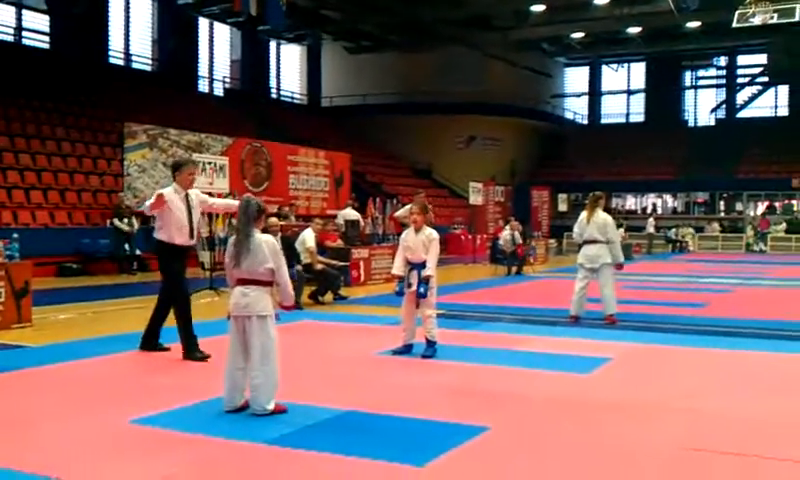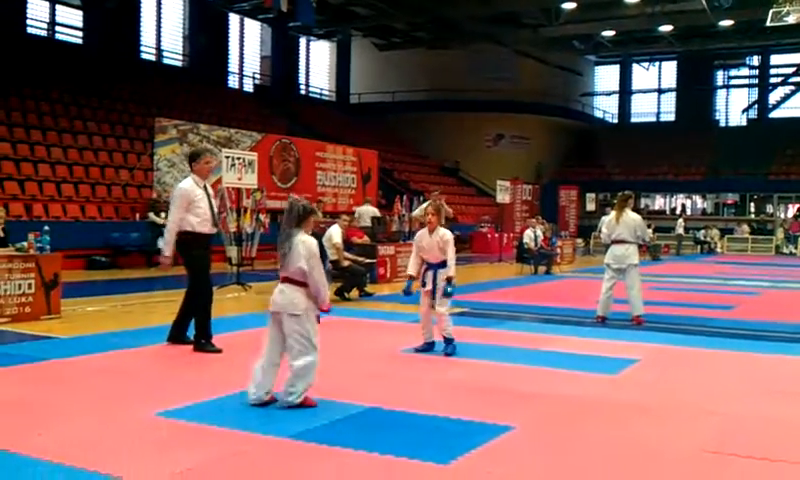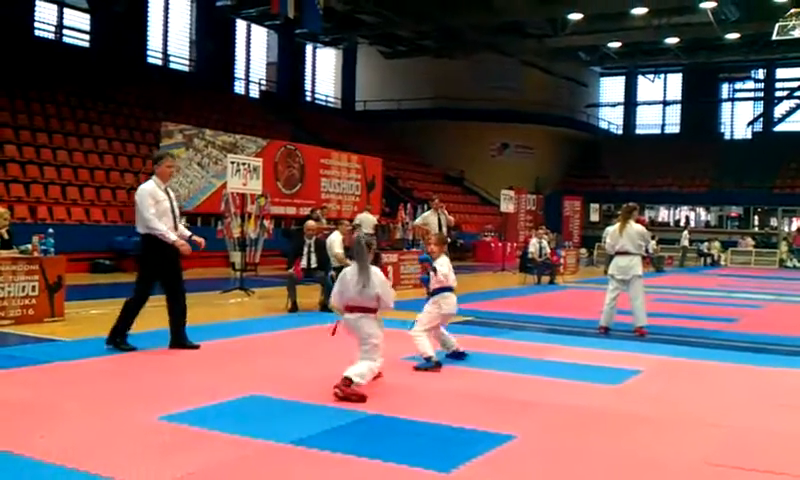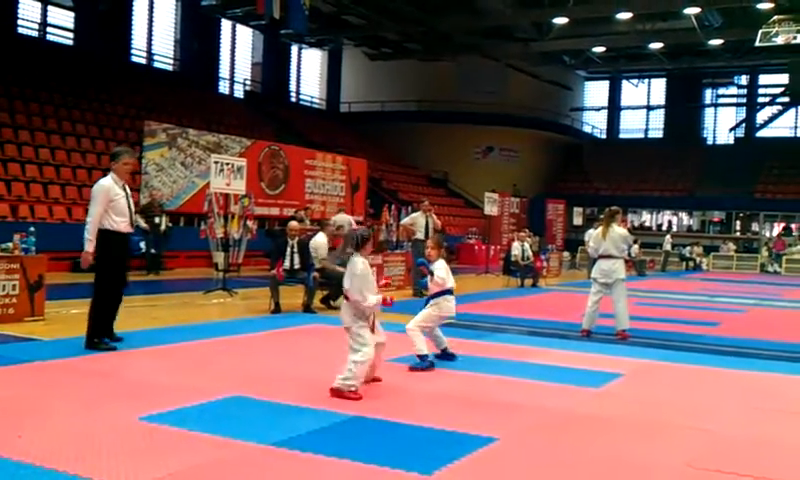
dt=0.7s
person 1, frame 1
left shoulder: (194, 196)
right shoulder: (165, 195)
left elbow: (217, 205)
right elbow: (149, 208)
right wrist: (154, 205)
left hip: (182, 251)
right hip: (168, 251)
left knee: (168, 296)
right knee: (181, 296)
left ankle: (150, 340)
right ankle: (190, 347)
person 1, frame 2
left shoulder: (207, 188)
right shoulder: (185, 188)
right elbow: (173, 222)
right wrist: (167, 253)
left hip: (204, 242)
right hip: (191, 243)
left knee: (196, 289)
right knee: (204, 290)
left ankle: (178, 333)
right ankle: (202, 339)
person 1, frame 3
left shoulder: (168, 192)
right shoulder: (147, 190)
right elbow: (151, 221)
left wrist: (190, 236)
right wrist: (175, 240)
left hip: (167, 247)
right hip: (153, 246)
left knee: (177, 292)
right knee: (142, 294)
left ankle: (178, 338)
right ankle: (117, 336)
person 1, frame 4
left shoulder: (124, 188)
right shoulder: (104, 186)
right elbow: (93, 219)
right wrist: (88, 249)
left hip: (122, 241)
right hip: (109, 241)
left knee: (117, 288)
right knee: (104, 290)
left ankle: (105, 329)
right ankle: (94, 338)
person 2, frame 1
left shoulder: (234, 242)
right shoulder: (268, 242)
left elbow: (230, 275)
right elbow: (281, 275)
right wrist: (287, 300)
left hip: (238, 300)
right hip: (260, 301)
left knee: (237, 353)
right knee: (263, 354)
left ankle: (234, 400)
right ankle: (263, 403)
person 2, frame 2
left shoulder: (285, 240)
right shoulder: (308, 242)
right elbow: (316, 277)
right wrist: (324, 302)
left hip: (281, 295)
right hip: (298, 300)
left knee: (273, 349)
right knee: (306, 350)
left ankle: (259, 394)
right ankle: (294, 396)
person 2, frame 3
left shoulder: (346, 272)
right shoulder: (376, 273)
left elbow: (335, 302)
right elbow: (388, 302)
right wrist: (376, 304)
left hip: (349, 318)
right hip: (367, 320)
left knee: (369, 351)
right knee: (372, 360)
left ankle: (367, 373)
right ankle: (345, 385)
person 2, frame 4
left shoulder: (358, 261)
right shoulder: (360, 265)
right elbow: (359, 297)
left wrist: (378, 285)
right wrist: (380, 300)
left hip: (363, 311)
right hip: (356, 313)
left knee: (378, 341)
right knee: (364, 351)
left ankle: (367, 374)
right ankle: (342, 387)
person 3, frame 1
left shoulder: (432, 235)
right shoulder: (405, 235)
left elbow: (432, 259)
right elbow: (400, 256)
left wrist: (425, 279)
right wrist: (399, 278)
left hip: (425, 275)
right hip: (410, 274)
left knee: (428, 311)
right knee: (407, 311)
left ankle: (431, 344)
right ankle: (408, 343)
person 3, frame 2
left shoulder: (446, 235)
right shoulder: (420, 235)
left elbow: (450, 259)
right elbow: (415, 258)
left wrist: (449, 281)
right wrist: (410, 279)
left hip: (442, 273)
right hip: (427, 274)
left knee: (441, 309)
right knee: (425, 310)
left ankle: (449, 341)
right ankle: (428, 341)
person 3, frame 3
left shoulder: (442, 261)
right shoulder: (440, 260)
left elbow: (445, 277)
left wrist: (431, 267)
right wrist: (429, 280)
left hip: (441, 301)
right hip: (445, 299)
left knee: (418, 331)
right knee: (435, 327)
left ankle: (431, 360)
right ankle: (456, 350)
person 3, frame 4
left shoulder: (439, 264)
right shoulder: (436, 264)
left elbow: (442, 281)
left wrist: (429, 272)
right wrist: (428, 283)
left hip: (440, 304)
right hip: (443, 303)
left knee: (413, 327)
right knee: (430, 327)
left ankle: (425, 360)
right ankle: (446, 352)
person 4, frame 1
left shoulder: (583, 216)
right shoulder: (606, 218)
left elbow: (576, 236)
right elbow: (613, 240)
right wrist: (618, 259)
left hip: (586, 252)
right hip: (601, 252)
left knee: (581, 283)
right knee: (606, 284)
left ankle: (574, 313)
right ankle: (609, 314)
person 4, frame 2
left shoulder: (612, 217)
right shoulder: (635, 218)
left elbow: (605, 237)
right elbow: (644, 237)
right wrist: (635, 238)
left hip: (614, 251)
right hip: (629, 252)
left knee: (608, 284)
right knee: (633, 285)
left ankle: (601, 314)
right ankle: (637, 315)
person 4, frame 3
left shoulder: (616, 228)
right shoulder: (639, 229)
left elbow: (609, 247)
right elbow: (647, 242)
left hip: (618, 262)
right hip: (633, 263)
left knee: (612, 294)
right knee: (637, 296)
left ankle: (604, 324)
right ankle: (639, 326)
person 4, frame 4
left shoulder: (599, 231)
right shoulder: (622, 232)
left elbow: (592, 250)
right elbow: (629, 244)
left hip: (601, 266)
right hip: (616, 266)
left knee: (594, 298)
right knee: (620, 299)
left ankle: (586, 328)
right ankle: (621, 330)
